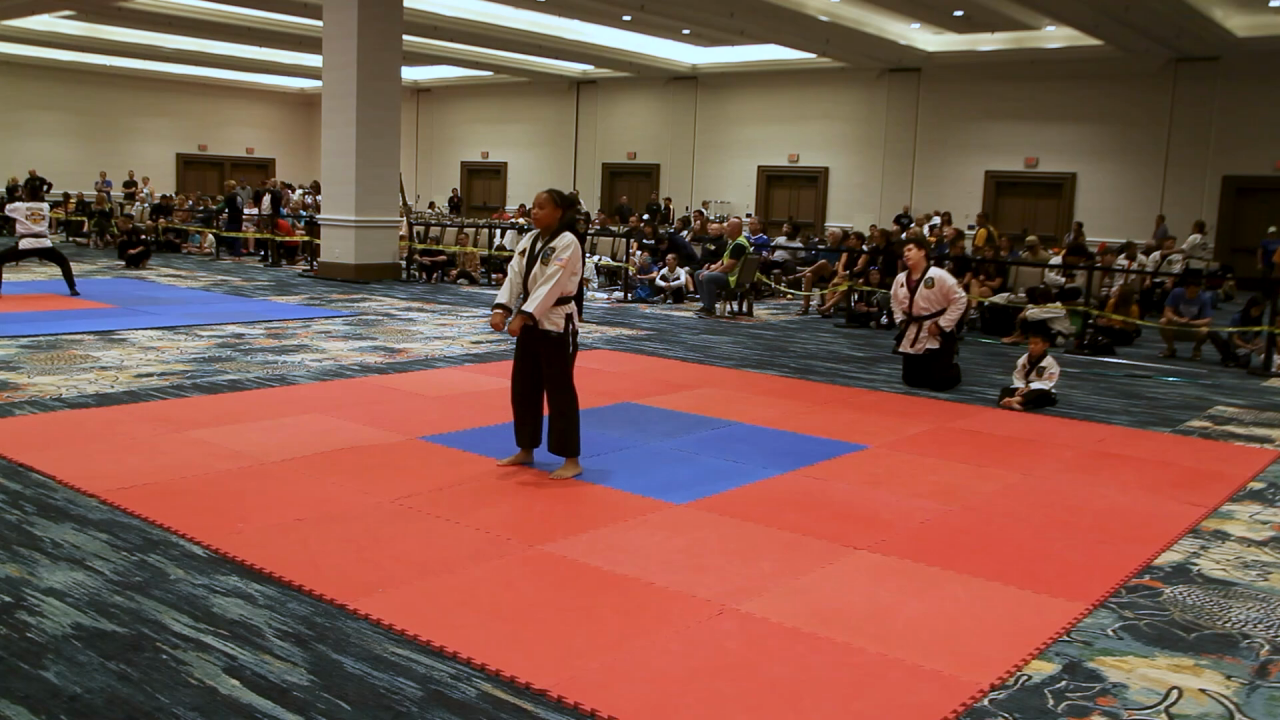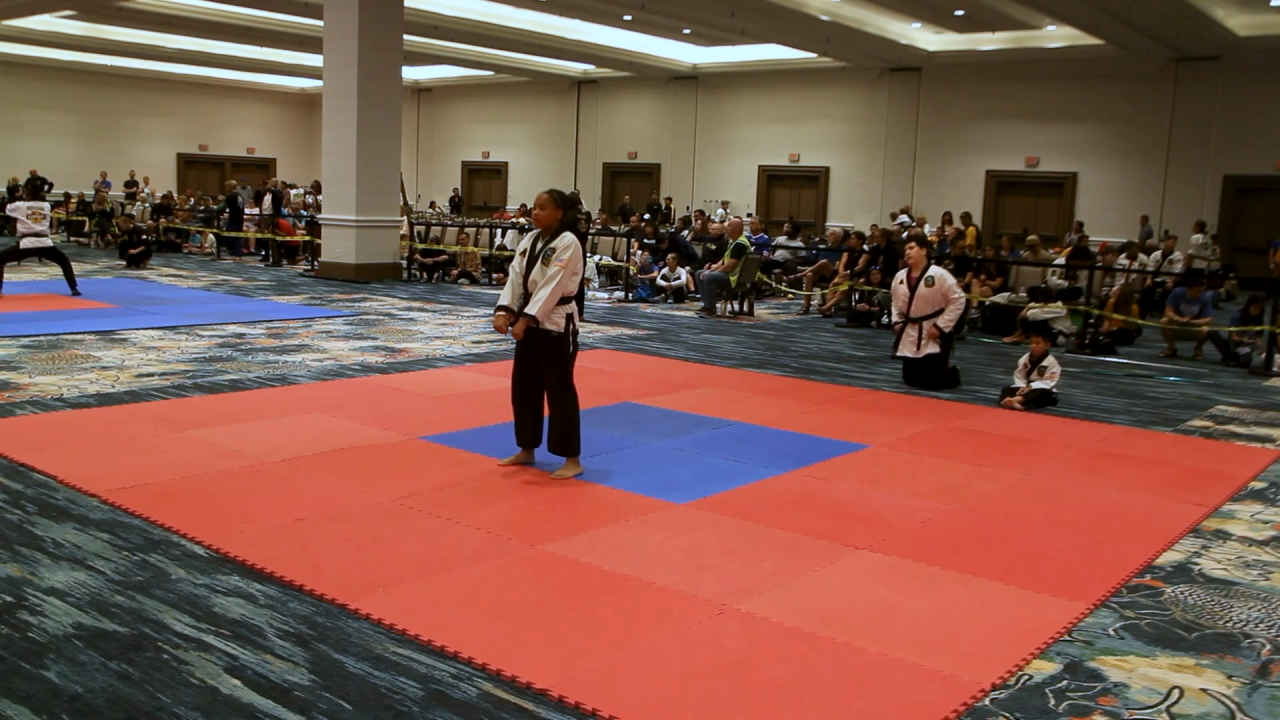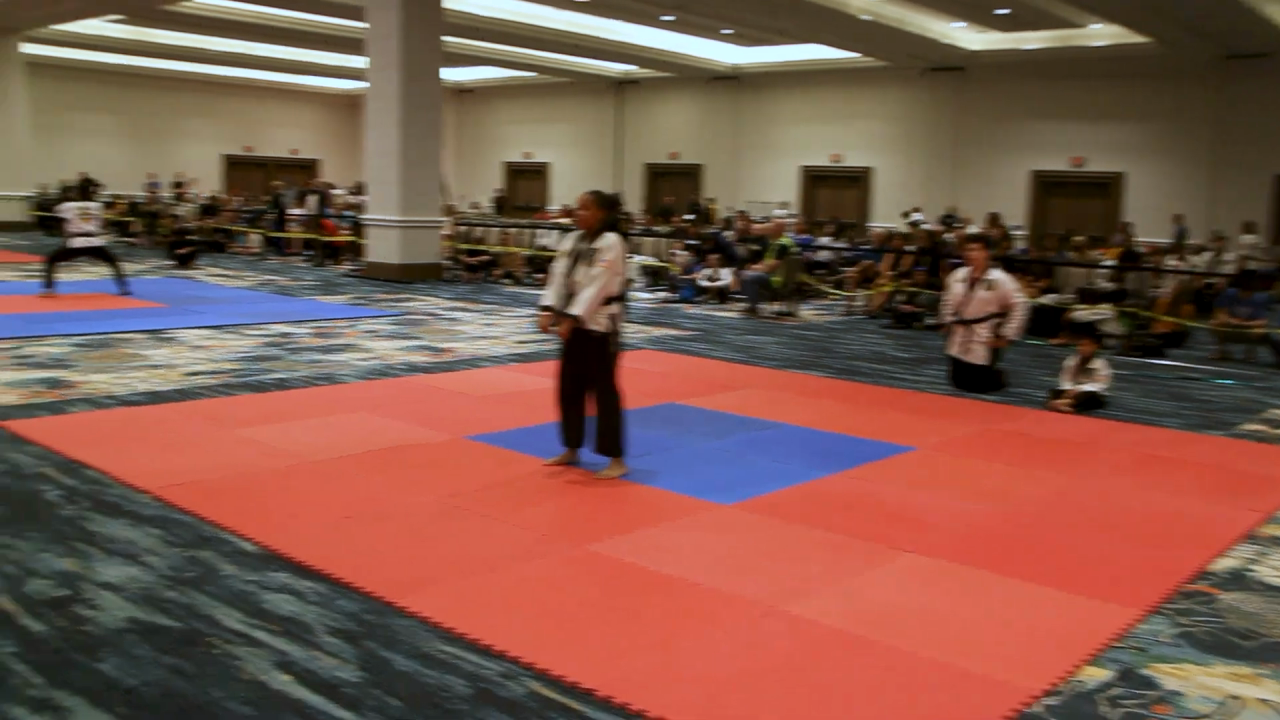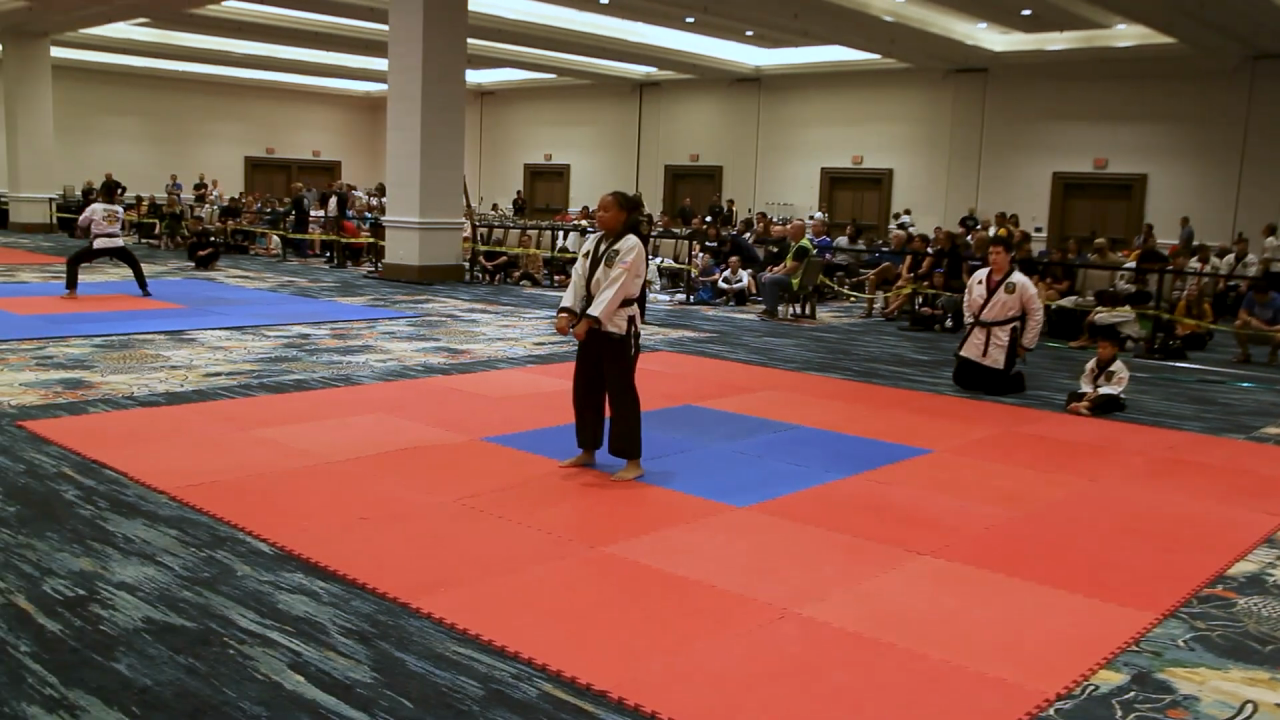
dt=0.4s
person 1, frame 1
left shoulder: (567, 243)
right shoulder: (529, 240)
left elbow: (550, 285)
right elbow: (515, 276)
left wrist: (521, 317)
right wrist: (501, 309)
left hip: (556, 323)
right hip: (530, 321)
left knee: (560, 391)
right knee: (523, 388)
left ankle: (571, 460)
right ankle: (526, 450)
person 1, frame 2
left shoulder: (568, 243)
right shoulder: (530, 240)
left elbow: (552, 286)
right elbow: (516, 277)
left wrist: (524, 319)
right wrist: (504, 311)
left hip: (557, 323)
right hip: (529, 321)
left knee: (560, 390)
right knee: (523, 388)
left ankle: (572, 460)
right ankle: (527, 450)
person 1, frame 3
left shoulder: (611, 243)
right shoulder: (572, 240)
left elbow: (596, 286)
right elbow: (558, 278)
left wrist: (570, 319)
right wrist: (548, 311)
left hip: (600, 323)
right hip: (573, 320)
left knee: (604, 389)
right knee: (569, 387)
left ankle: (616, 459)
right ankle: (571, 449)
person 1, frame 4
left shoulder: (631, 245)
right shoulder: (593, 242)
left elbow: (615, 288)
right elbow: (579, 279)
left wrist: (587, 320)
right wrist: (567, 313)
left hip: (619, 325)
right hip: (591, 322)
left knee: (621, 392)
right knee: (585, 389)
left ankle: (633, 462)
right ankle: (588, 452)
